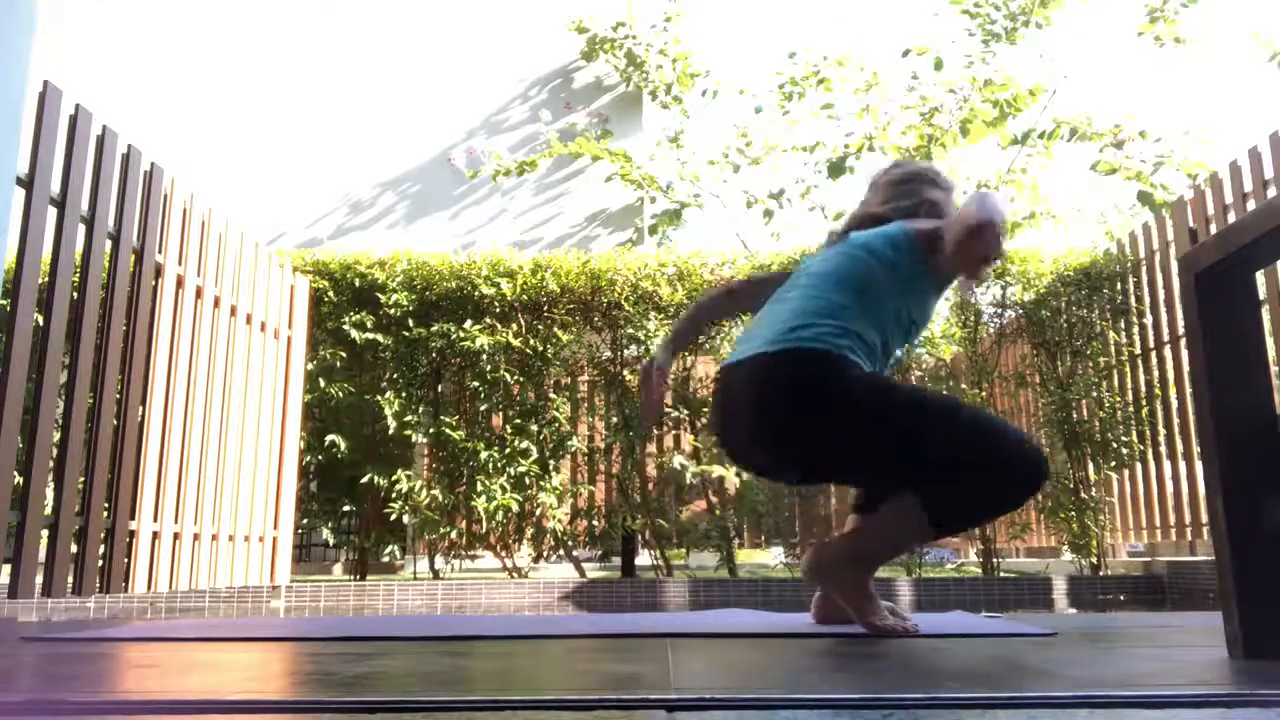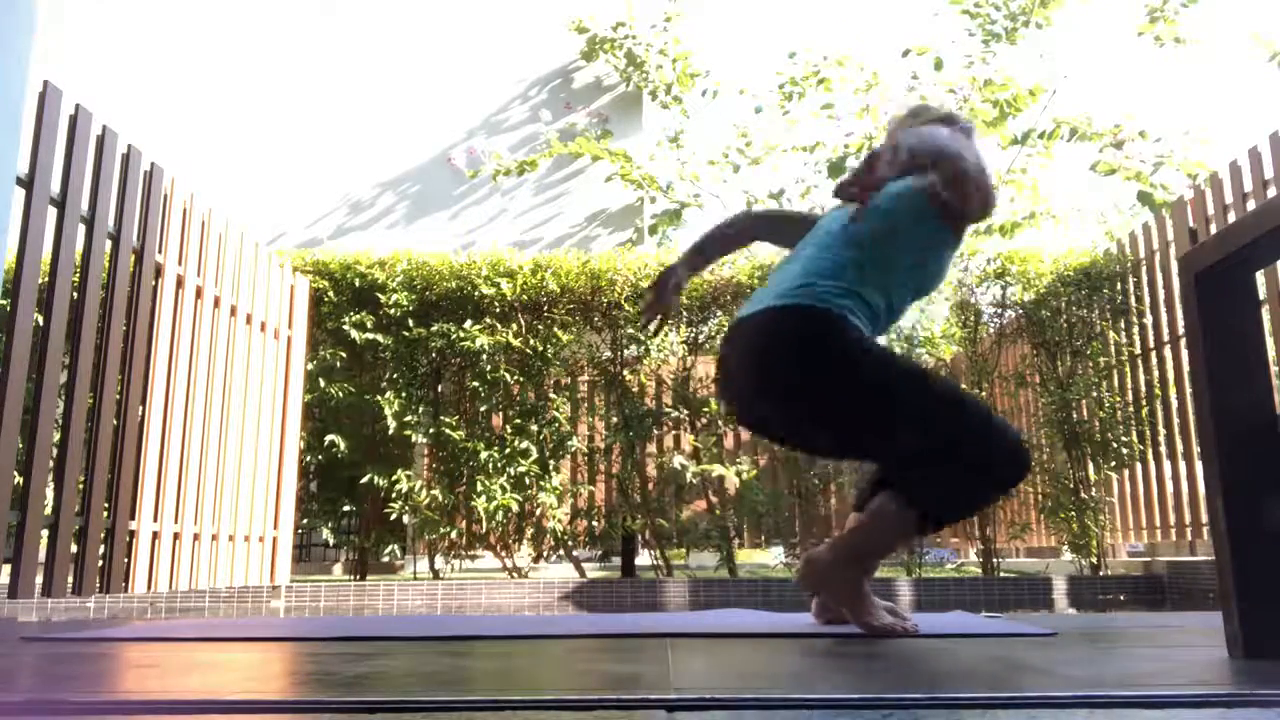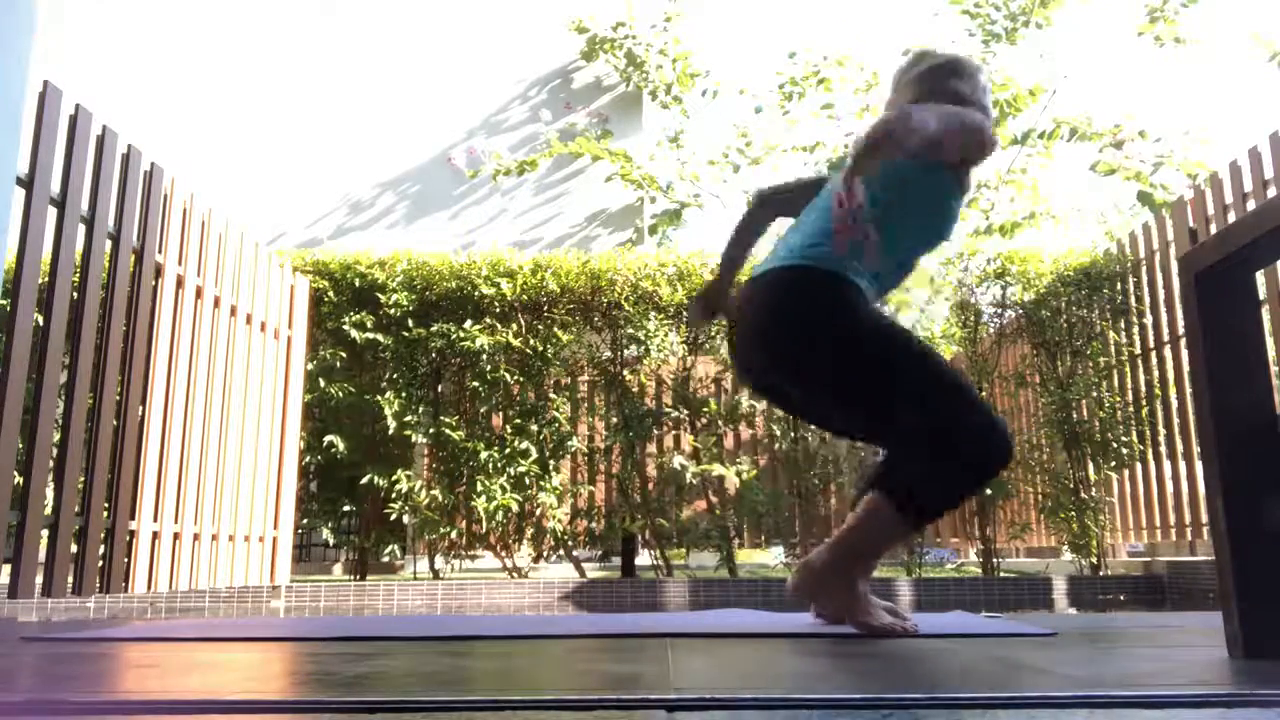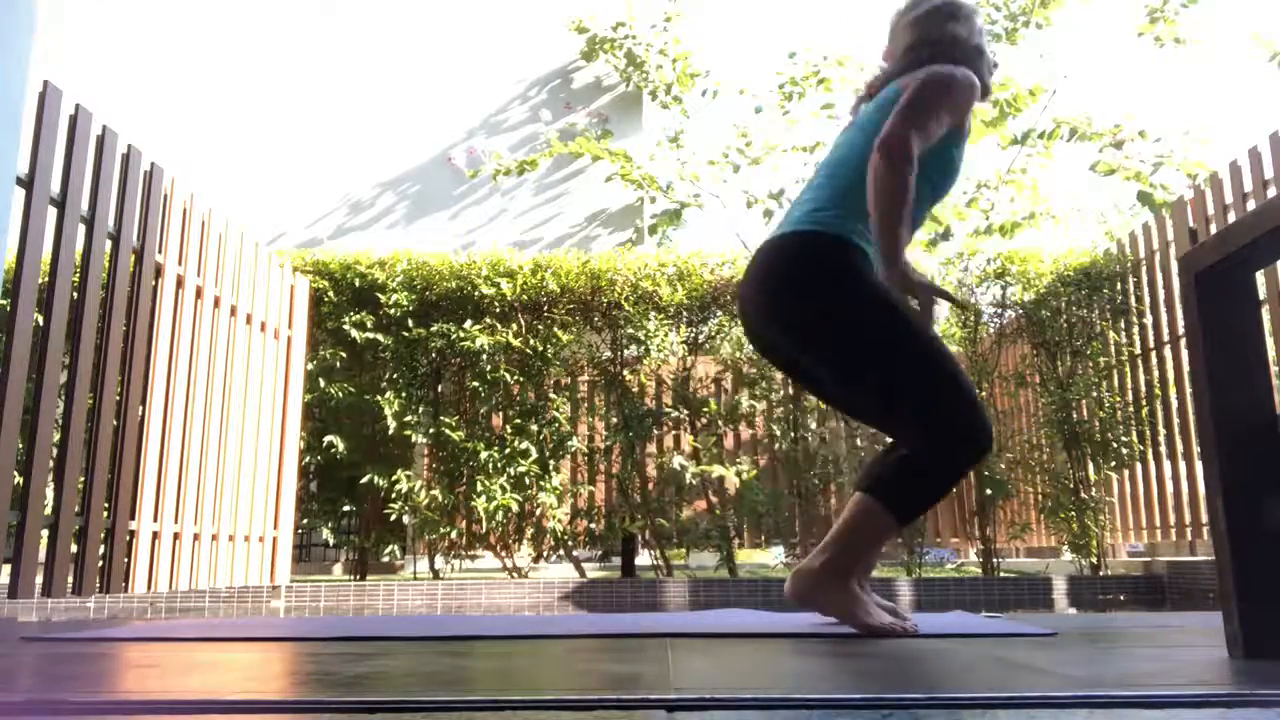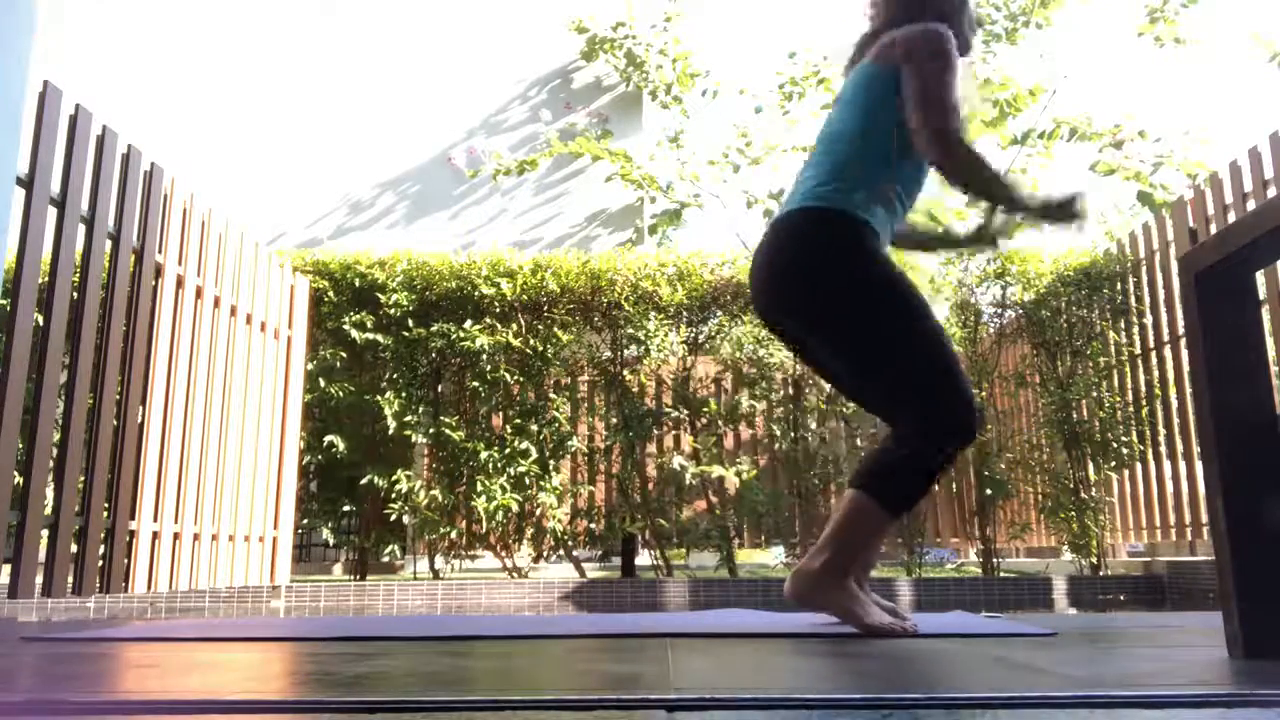
dt=0.1s
person 1, frame 1
left shoulder: (843, 248)
right shoulder: (936, 238)
left elbow: (730, 296)
right elbow: (981, 209)
left wrist: (659, 363)
right wrist: (981, 225)
right hip: (805, 390)
left knee: (918, 462)
right knee: (1013, 465)
left ankle: (840, 574)
right ankle: (845, 557)
person 1, frame 2
left shoulder: (867, 207)
right shoulder: (947, 196)
left elbow: (755, 220)
right elbow: (947, 145)
left wrist: (676, 274)
right wrist: (911, 148)
left hip: (743, 366)
right hip: (803, 348)
left knee: (917, 444)
right knee: (995, 457)
left ankle: (842, 582)
right ankle: (841, 565)
person 1, frame 3
left shoulder: (880, 166)
right shoulder: (966, 133)
left elbow: (767, 197)
right elbow: (919, 124)
left wrist: (723, 278)
right wrist: (855, 174)
left hip: (758, 323)
right hip: (808, 310)
left knee: (924, 439)
right knee: (977, 443)
left ankle: (842, 576)
right ankle: (833, 572)
person 1, frame 4
left shoulder: (880, 104)
right shoulder: (949, 81)
right elbow: (894, 148)
right wrist: (894, 265)
left hip: (768, 291)
right hip: (817, 279)
left knee: (931, 427)
right knee: (960, 430)
left ankle: (840, 573)
right ankle: (829, 573)
person 1, frame 5
left shoulder: (874, 67)
right elbow: (943, 146)
left wrist: (961, 239)
right wrist: (1027, 207)
left hip: (785, 263)
right hip: (826, 256)
left knee: (922, 423)
right knee: (948, 420)
left ankle: (842, 573)
right ankle: (824, 572)
